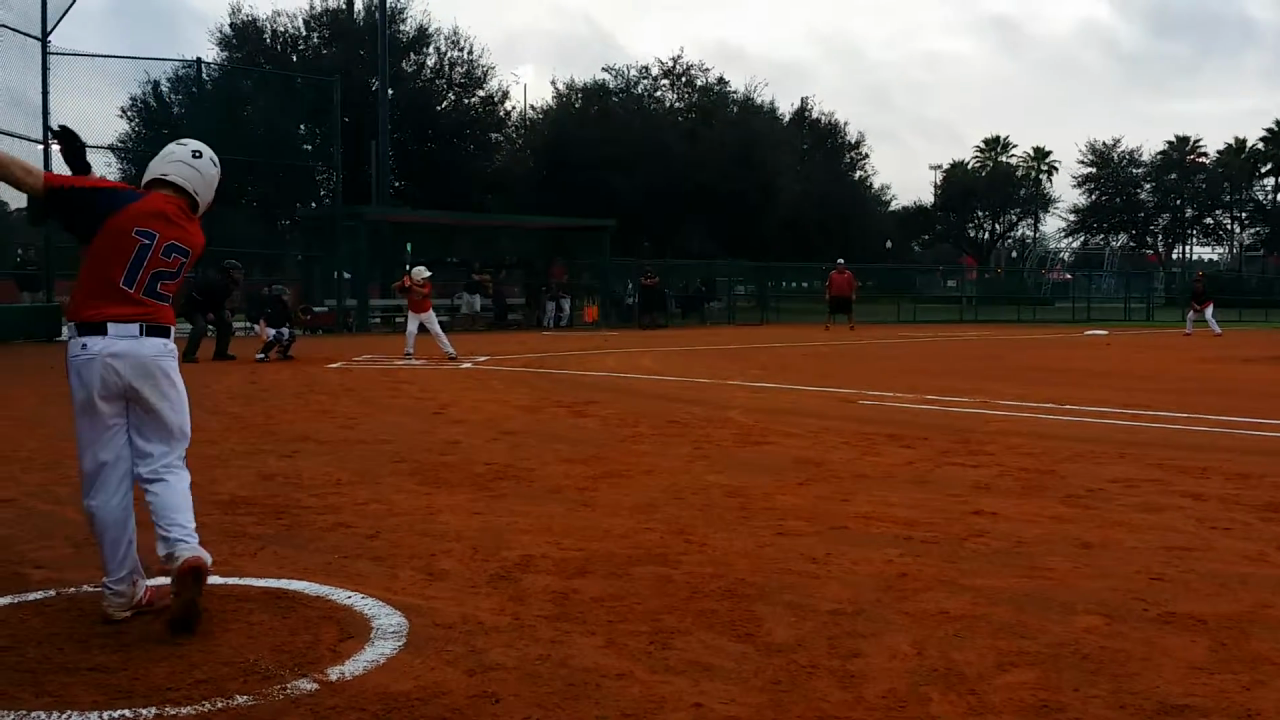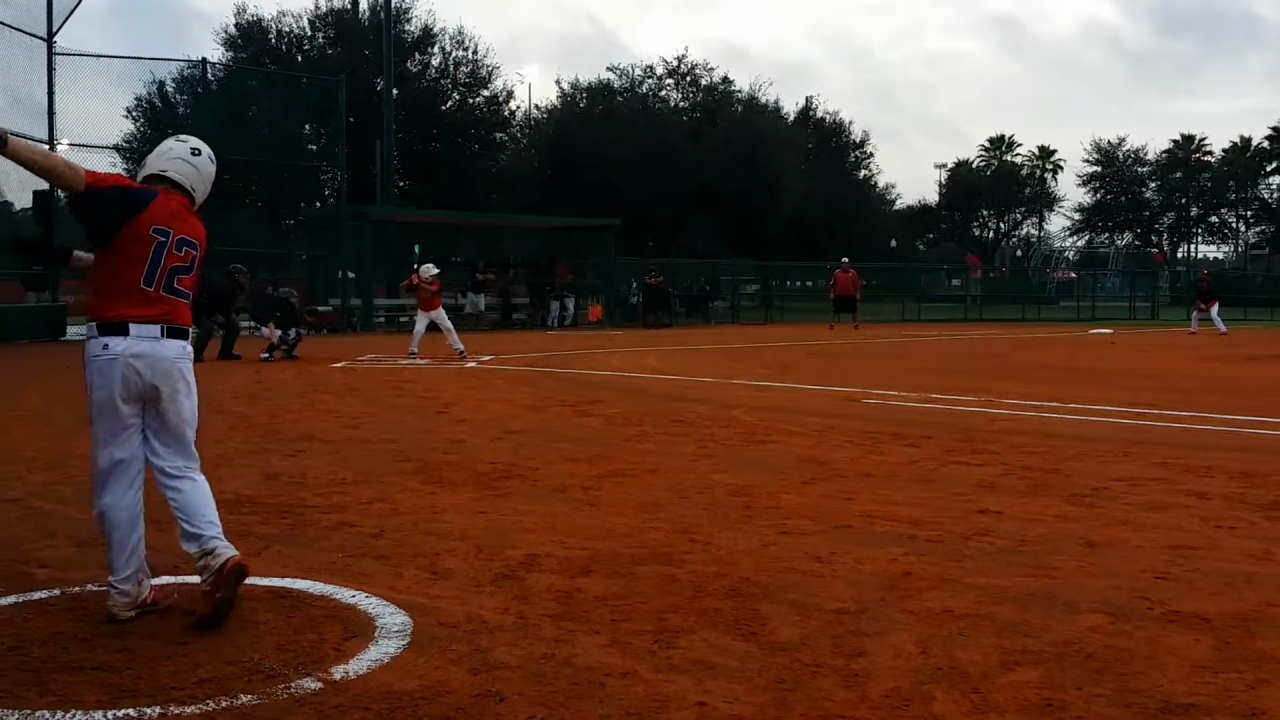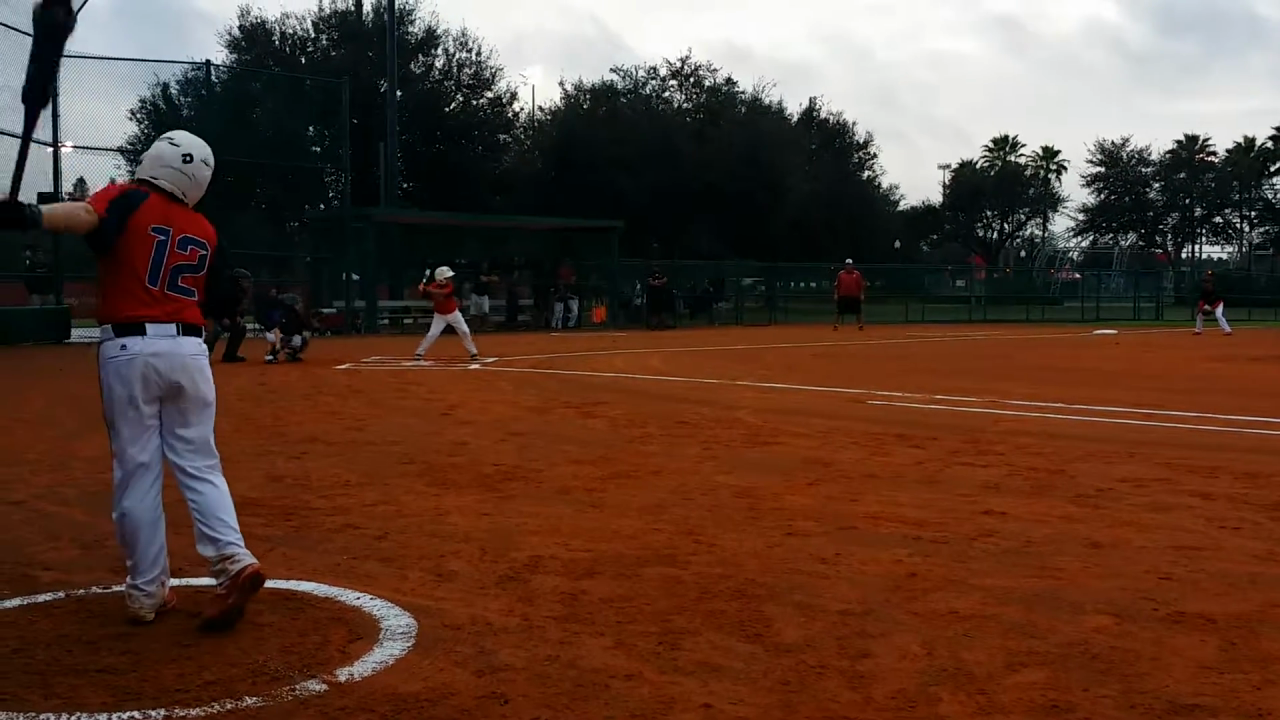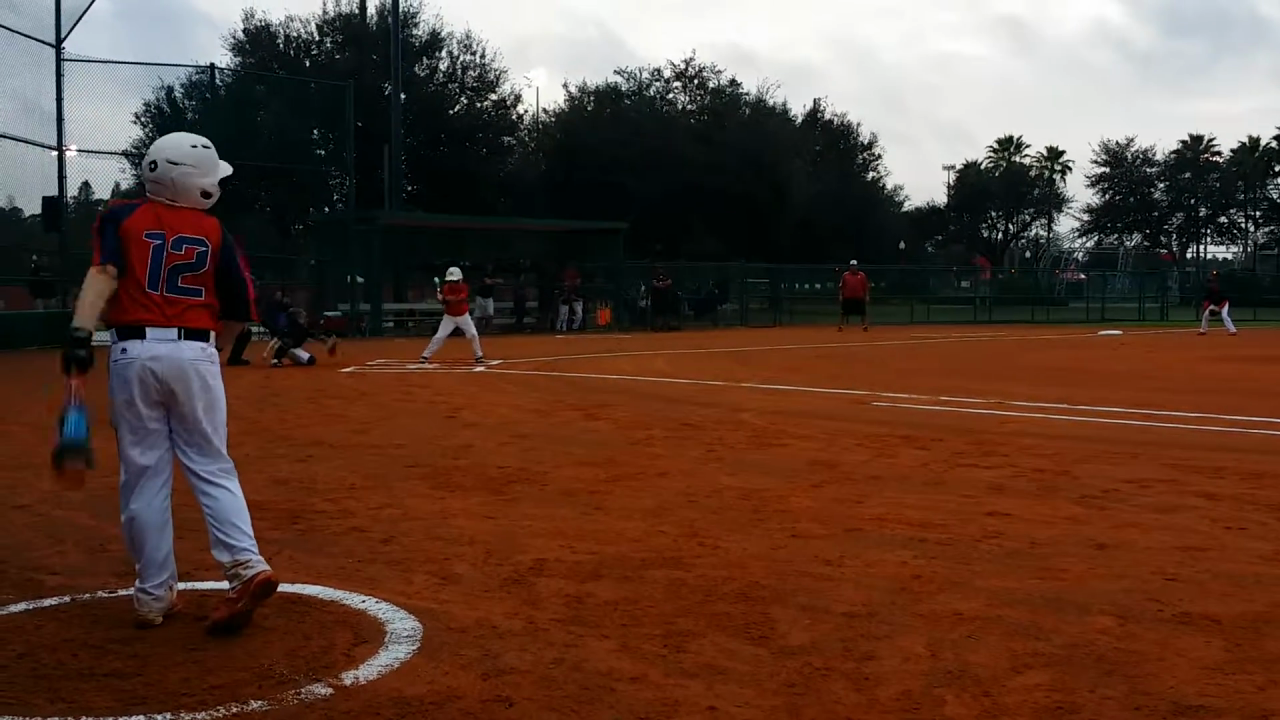
dt=0.2s
person 1, frame 1
left shoulder: (117, 201)
right shoulder: (194, 236)
right wrist: (80, 167)
left hip: (92, 351)
right hip: (152, 353)
left knee: (105, 474)
right knee: (164, 464)
left ankle: (122, 590)
right ankle: (184, 553)
person 1, frame 2
left shoulder: (131, 199)
right shoulder: (196, 232)
left elbow: (69, 175)
right wrist: (76, 257)
left hip: (112, 351)
right hip: (171, 353)
left knee: (118, 473)
right knee: (179, 465)
left ankle: (127, 589)
right ankle: (215, 552)
person 1, frame 3
left shoulder: (129, 202)
right shoulder: (206, 233)
left elbow: (85, 215)
left hip: (129, 350)
right hip: (188, 351)
left knee: (137, 475)
right knee: (199, 466)
left ankle: (147, 591)
right ankle: (233, 560)
person 1, frame 4
left shoulder: (121, 217)
right shoulder: (214, 233)
left elbow: (101, 278)
right elbow: (237, 316)
left wrist: (79, 336)
left hip: (134, 355)
right hip: (194, 355)
left knee: (145, 478)
right knee: (212, 468)
left ankle: (154, 595)
right ankle: (247, 567)
